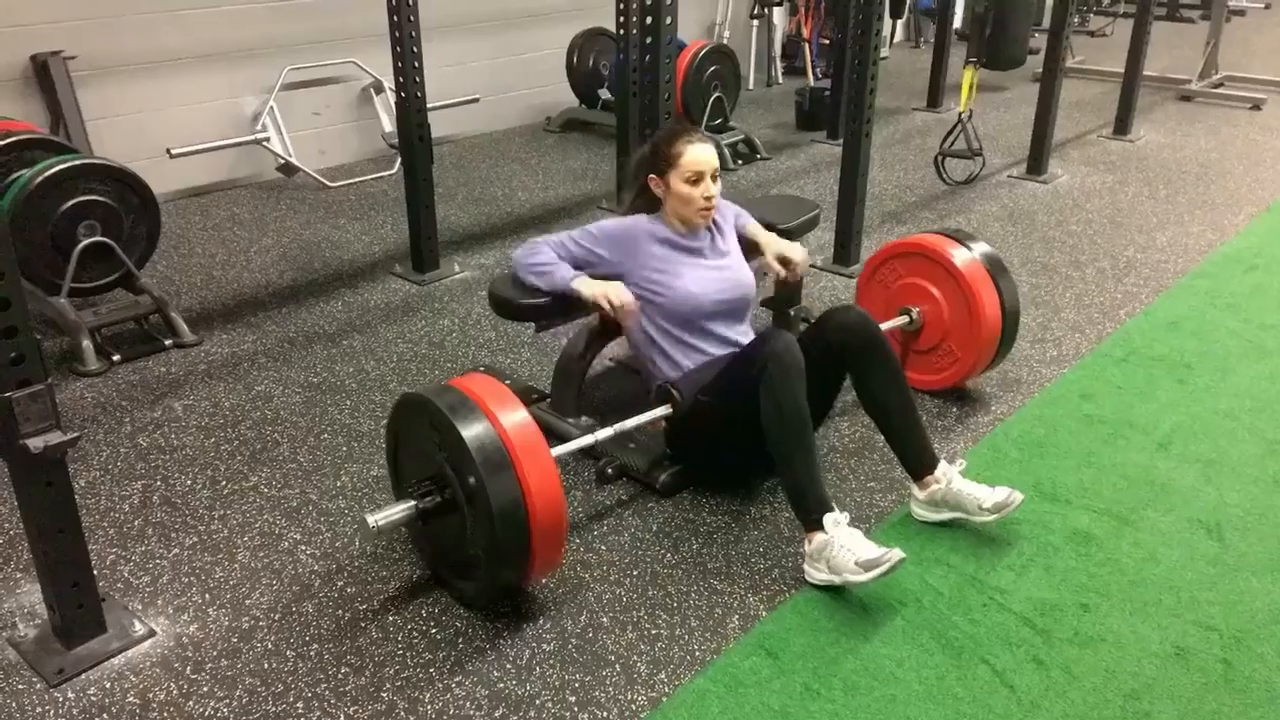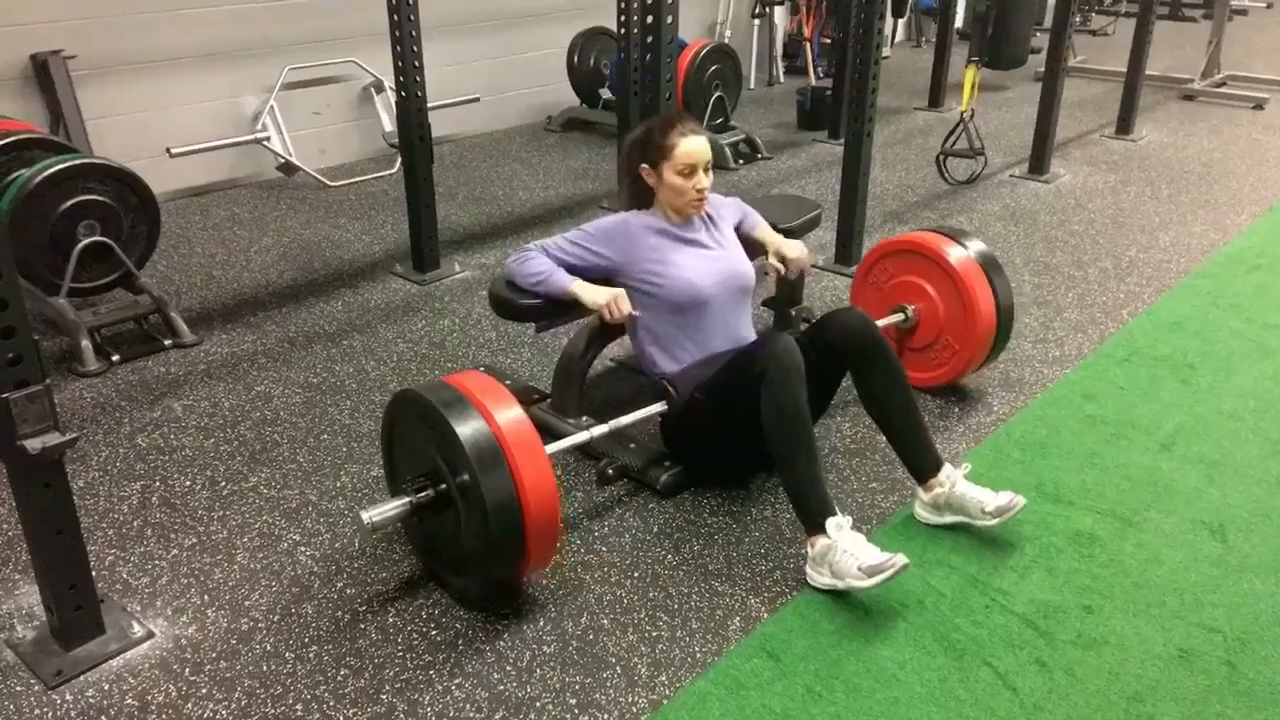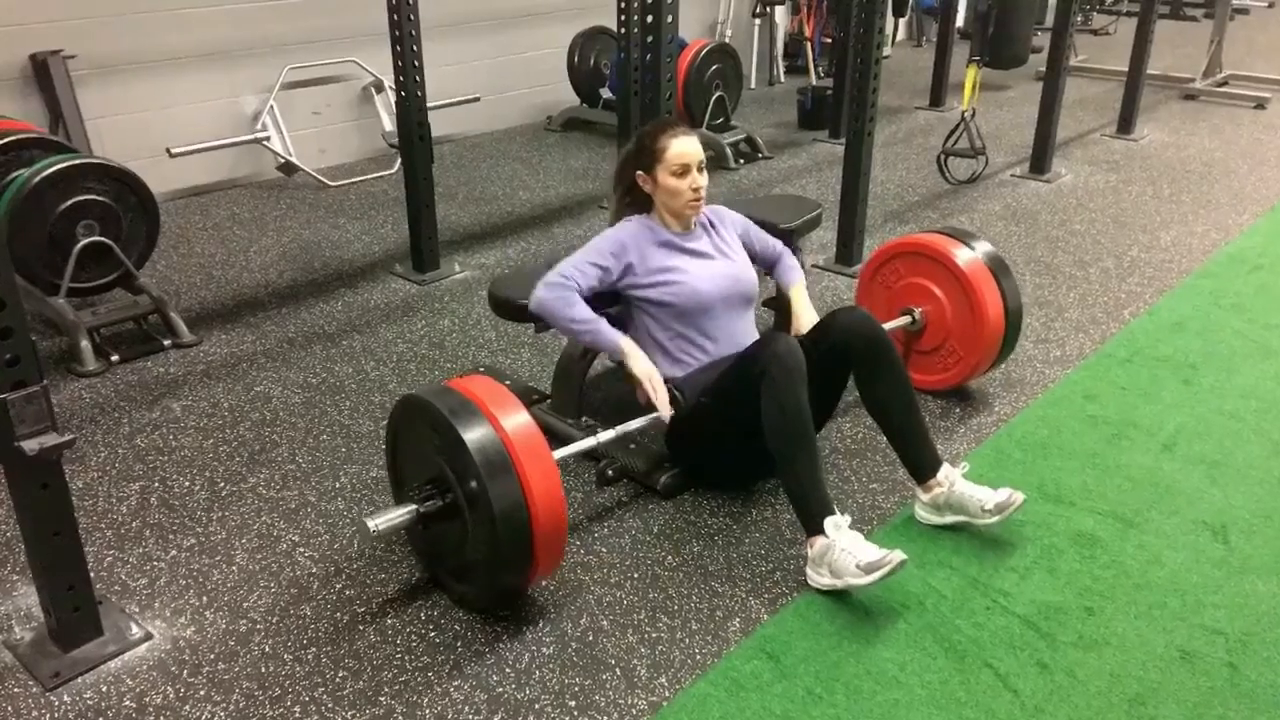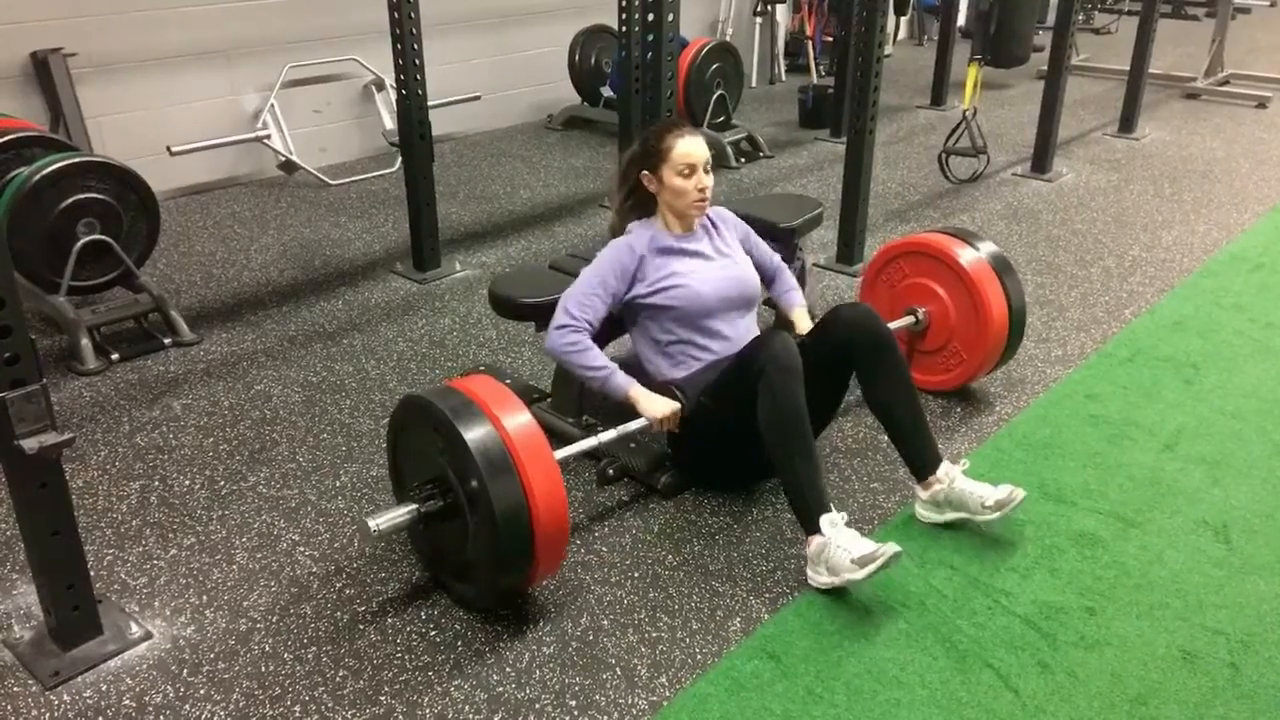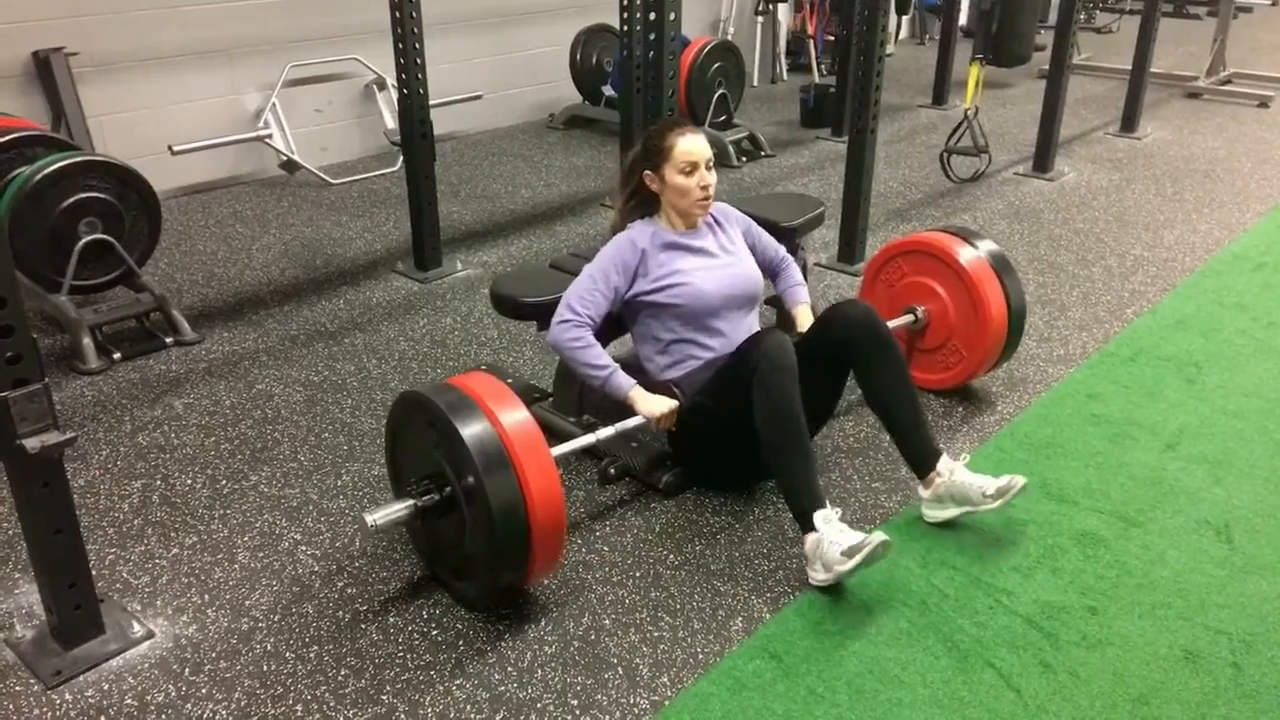
dt=0.4s
person 1, frame 1
left shoulder: (719, 218)
right shoulder: (630, 237)
right elbow: (530, 255)
left wrist: (769, 240)
right wrist: (587, 283)
left hip: (766, 401)
right hip: (699, 419)
left knee: (848, 323)
right knee: (775, 345)
left ankle: (932, 483)
right ankle: (822, 541)
person 1, frame 2
left shoulder: (714, 210)
right shoulder: (623, 234)
left elbow: (740, 212)
right elbow: (523, 261)
left wrist: (773, 239)
right wrist: (585, 288)
left hip: (762, 397)
right hip: (697, 416)
left knee: (849, 325)
right knee: (776, 348)
left ankle: (937, 486)
right ankle: (825, 544)
person 1, frame 3
left shoulder: (720, 221)
right shoulder: (629, 240)
left elbow: (779, 255)
right elbow: (549, 295)
left wrist: (801, 304)
right wrist: (630, 351)
left hip: (768, 400)
right hip: (701, 422)
left knee: (852, 325)
right knee: (777, 349)
left ankle: (936, 486)
right ankle: (825, 545)
person 1, frame 4
left shoulder: (722, 223)
right shoulder: (632, 250)
left elbow: (775, 271)
right elbow: (564, 334)
left wrist: (804, 324)
right wrist: (639, 395)
left hip: (770, 400)
right hip: (705, 424)
left knee: (855, 321)
right knee: (773, 347)
left ankle: (936, 484)
right ankle: (823, 541)
person 1, frame 5
left shoulder: (725, 219)
right shoulder: (634, 246)
left elbow: (782, 264)
right elbow: (567, 328)
left wrist: (808, 328)
right wrist: (636, 394)
left hip: (770, 398)
right hip: (704, 421)
left knee: (851, 317)
right knee: (769, 345)
left ankle: (938, 478)
right ankle: (820, 535)
